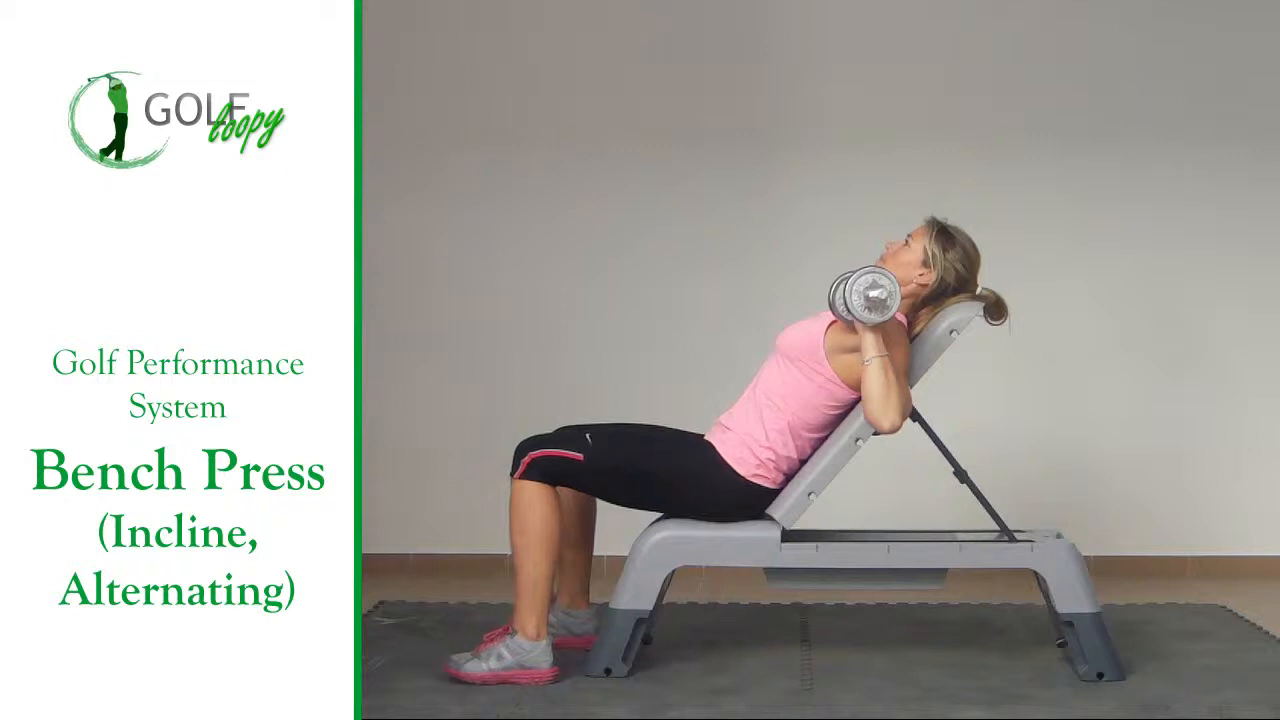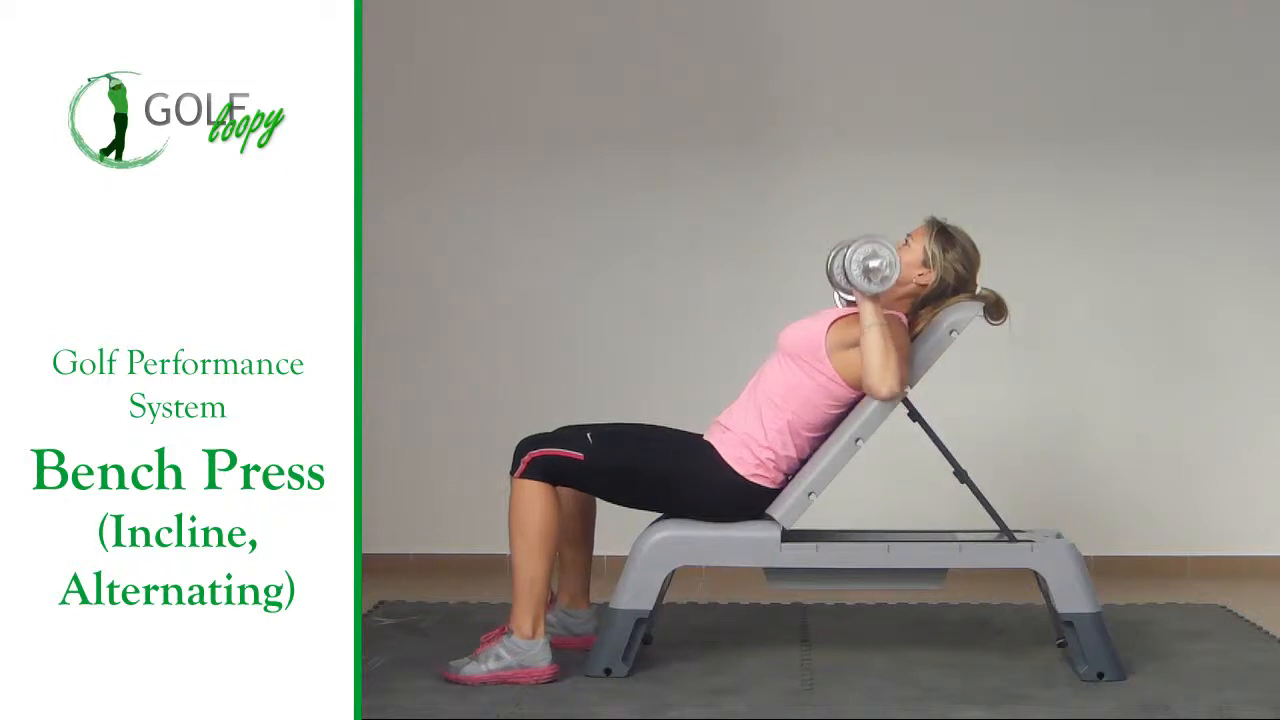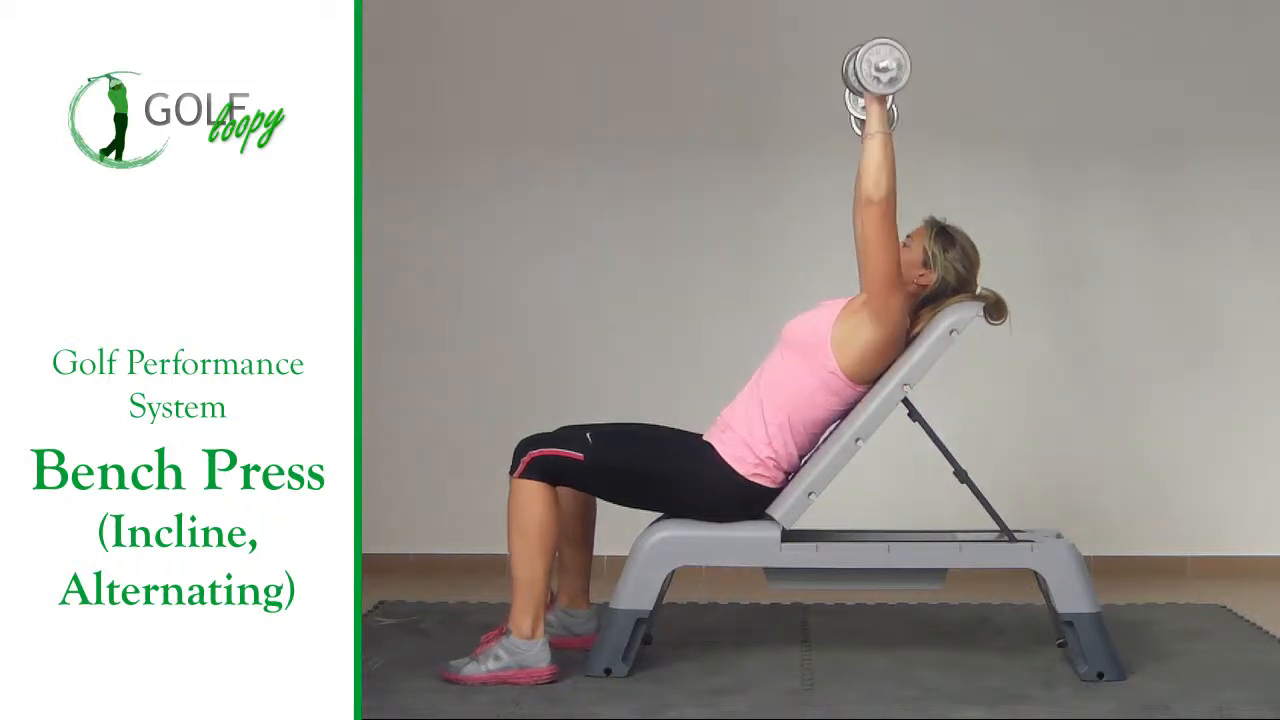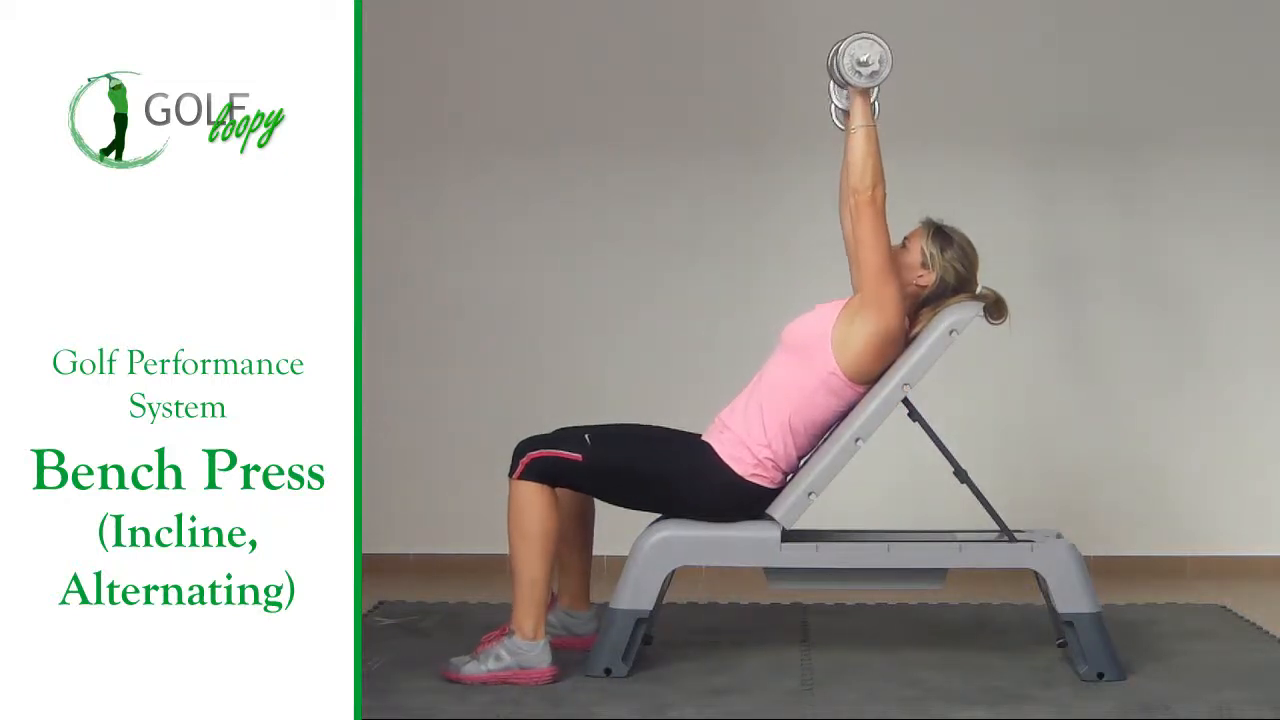
dt=0.7s
person 1, frame 1
left shoulder: (889, 335)
right shoulder: (879, 324)
left elbow: (886, 418)
left wrist: (870, 334)
right wrist: (865, 321)
left hip: (730, 477)
right hip: (730, 461)
left knee: (536, 459)
right knee: (564, 451)
left ankle: (528, 644)
right ankle: (571, 612)
person 1, frame 2
left shoulder: (889, 331)
right shoulder: (879, 322)
left elbow: (885, 387)
left wrist: (868, 302)
right wrist: (862, 298)
left hip: (729, 475)
right hip: (730, 461)
left knee: (537, 457)
right knee: (565, 449)
left ankle: (525, 643)
right ankle: (572, 612)
person 1, frame 3
left shoulder: (884, 322)
right shoulder: (875, 317)
left elbow: (874, 205)
right elbow: (874, 211)
left wrist: (878, 113)
right wrist: (870, 125)
left hip: (729, 476)
right hip: (730, 464)
left knee: (535, 458)
right knee: (563, 449)
left ankle: (524, 645)
right ankle: (572, 612)
person 1, frame 4
left shoulder: (883, 317)
right shoulder: (871, 315)
left elbow: (866, 198)
right elbow: (852, 209)
left wrist: (862, 101)
right wrist: (853, 113)
left hip: (729, 477)
right hip: (729, 461)
left knee: (535, 459)
right knee: (562, 451)
left ankle: (526, 644)
right ankle: (573, 613)
